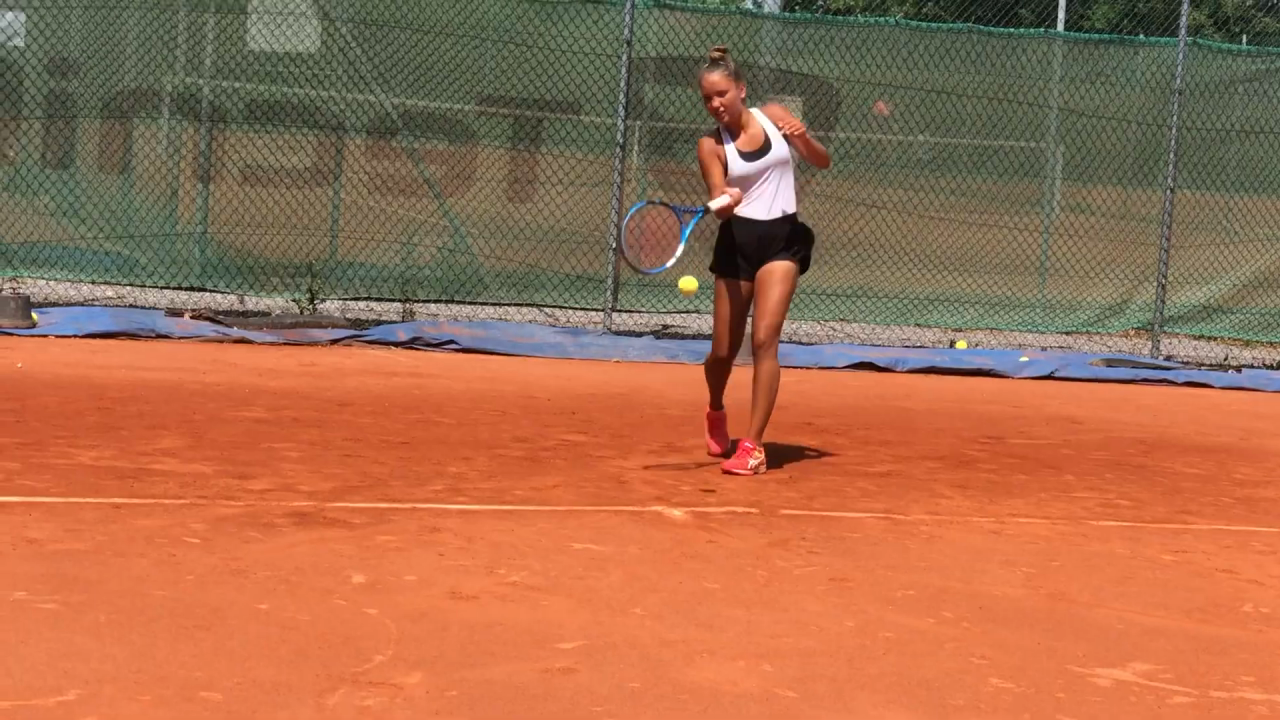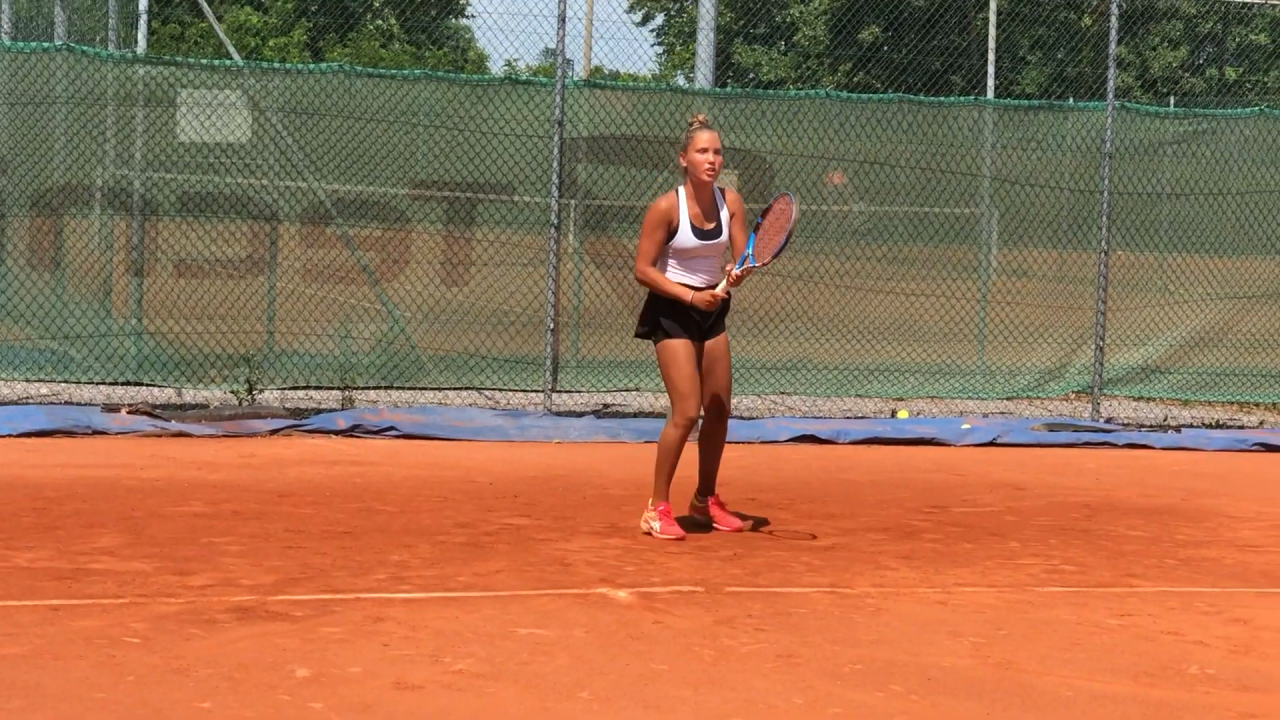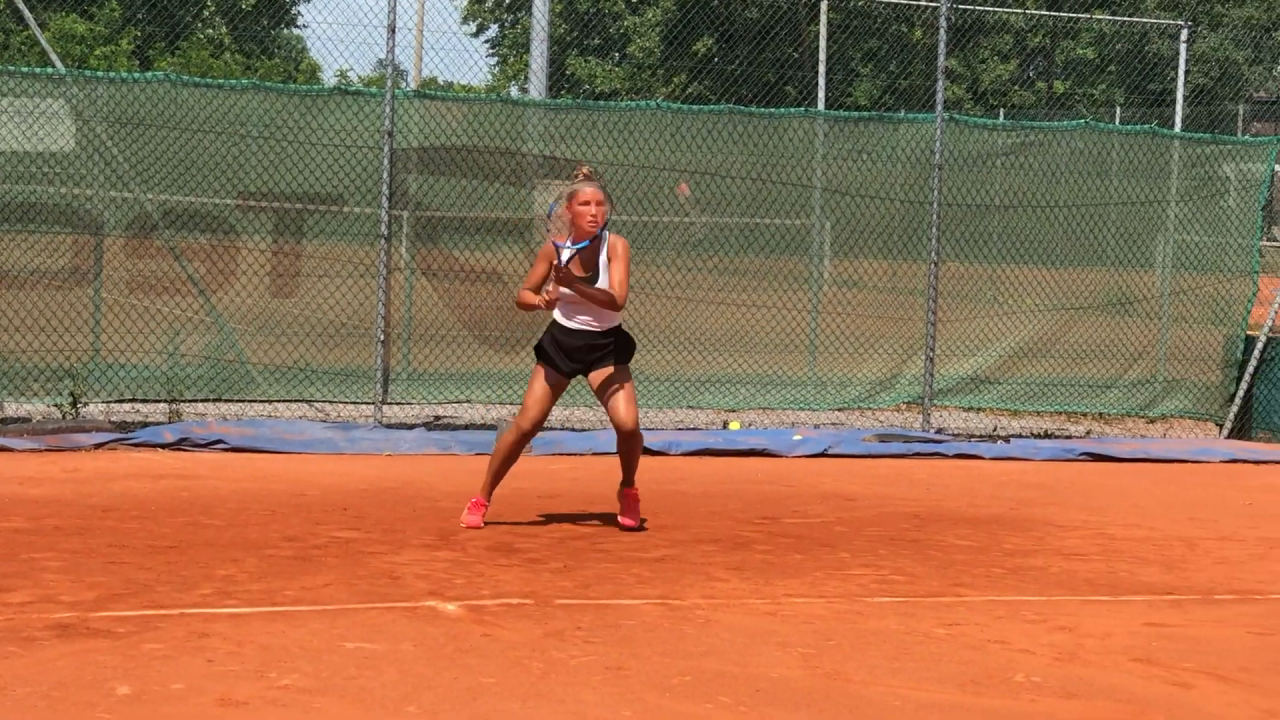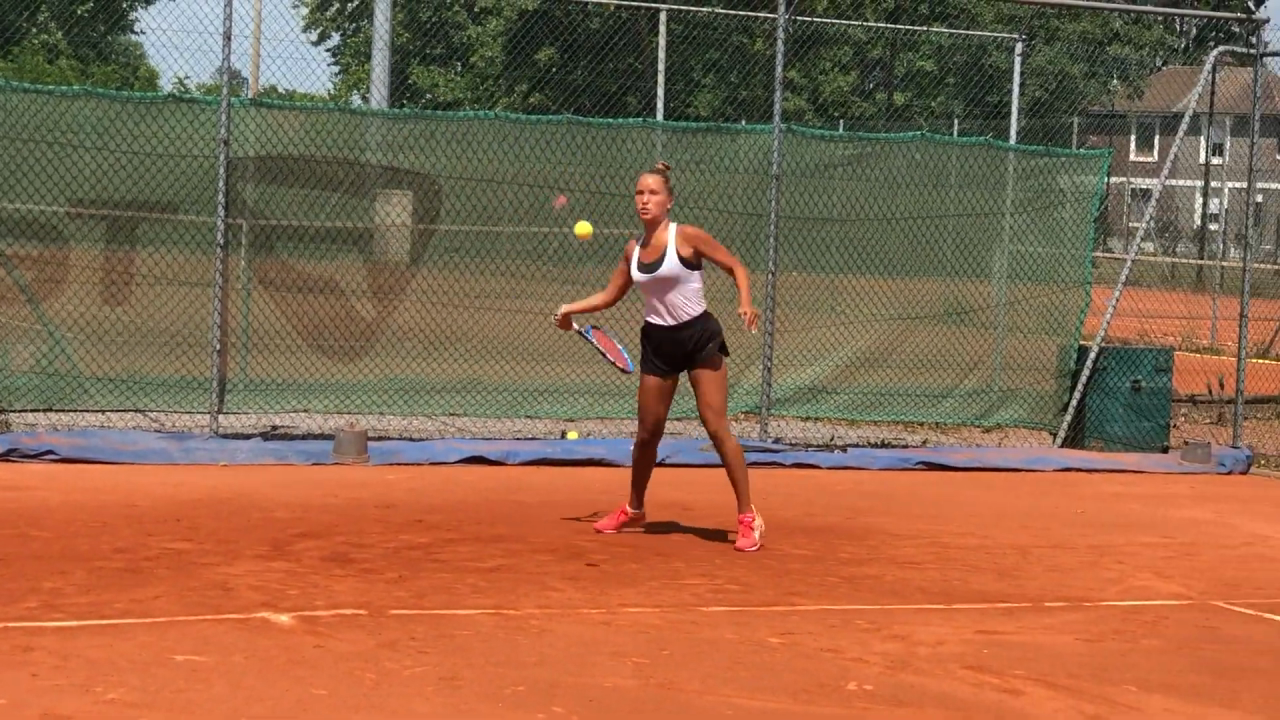
dt=1s
person 1, frame 1
left shoulder: (773, 116)
right shoulder: (710, 144)
left elbow: (822, 161)
right elbow: (721, 199)
left wrist: (805, 138)
right wrist: (724, 202)
left hip: (783, 238)
right hip: (738, 242)
left knee: (764, 340)
right knee: (722, 351)
left ankle: (753, 446)
right ankle: (716, 415)
person 1, frame 2
left shoulder: (731, 201)
right shoulder: (667, 206)
left elbow: (744, 258)
right elbow: (642, 269)
left wrist: (737, 274)
right wrist: (689, 295)
left hip: (711, 311)
right hip: (672, 312)
left knee: (719, 409)
right knee: (688, 413)
left ankle: (707, 498)
right ankle: (657, 507)
person 1, frame 3
left shoulder: (616, 246)
right shoulder: (557, 246)
left elbow: (616, 301)
right elbow: (522, 298)
left wrist: (574, 285)
right wrist: (542, 300)
left hip: (606, 346)
right hip: (561, 342)
left knee: (627, 424)
right knee: (525, 426)
left ankle: (628, 491)
right ankle: (481, 501)
person 1, frame 4
left shoulder: (691, 236)
right shoulder: (634, 248)
left elbow: (736, 267)
right elbow: (610, 295)
left wrist: (745, 300)
right wrist: (574, 307)
left hip: (699, 336)
right hip: (659, 342)
left knee: (717, 430)
right knee: (647, 434)
left ankle: (748, 516)
right ankle: (634, 509)
